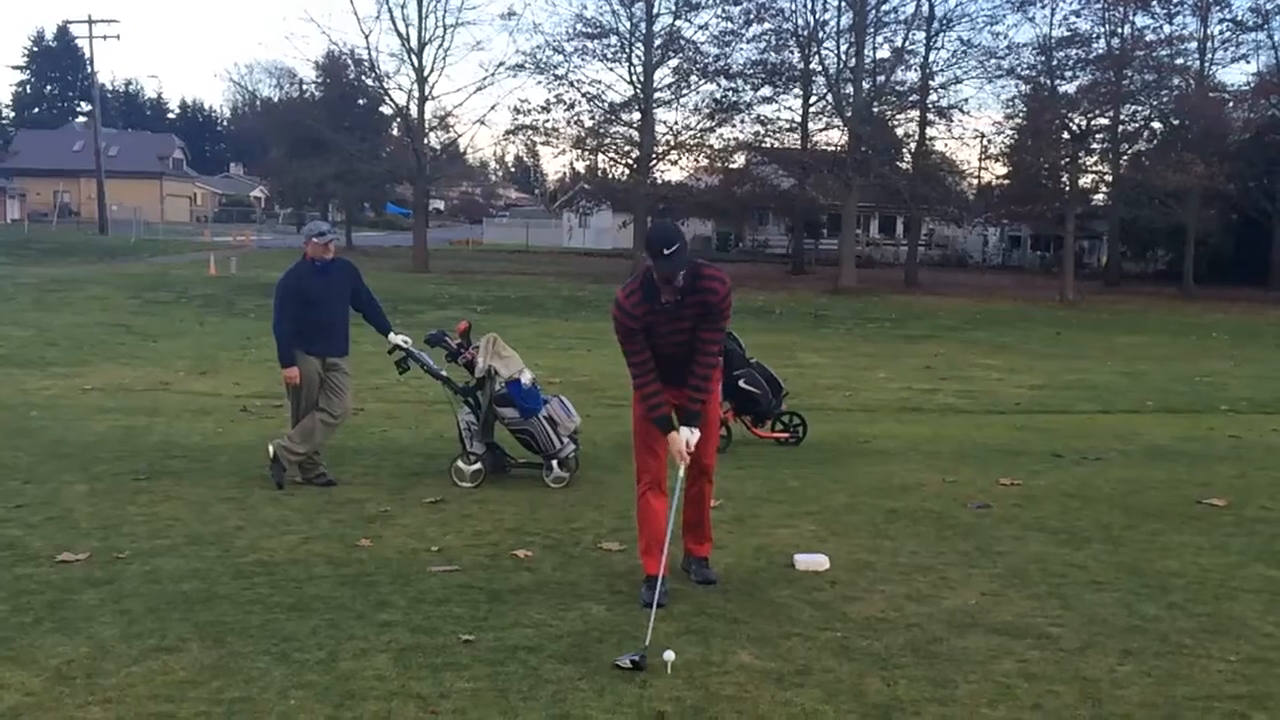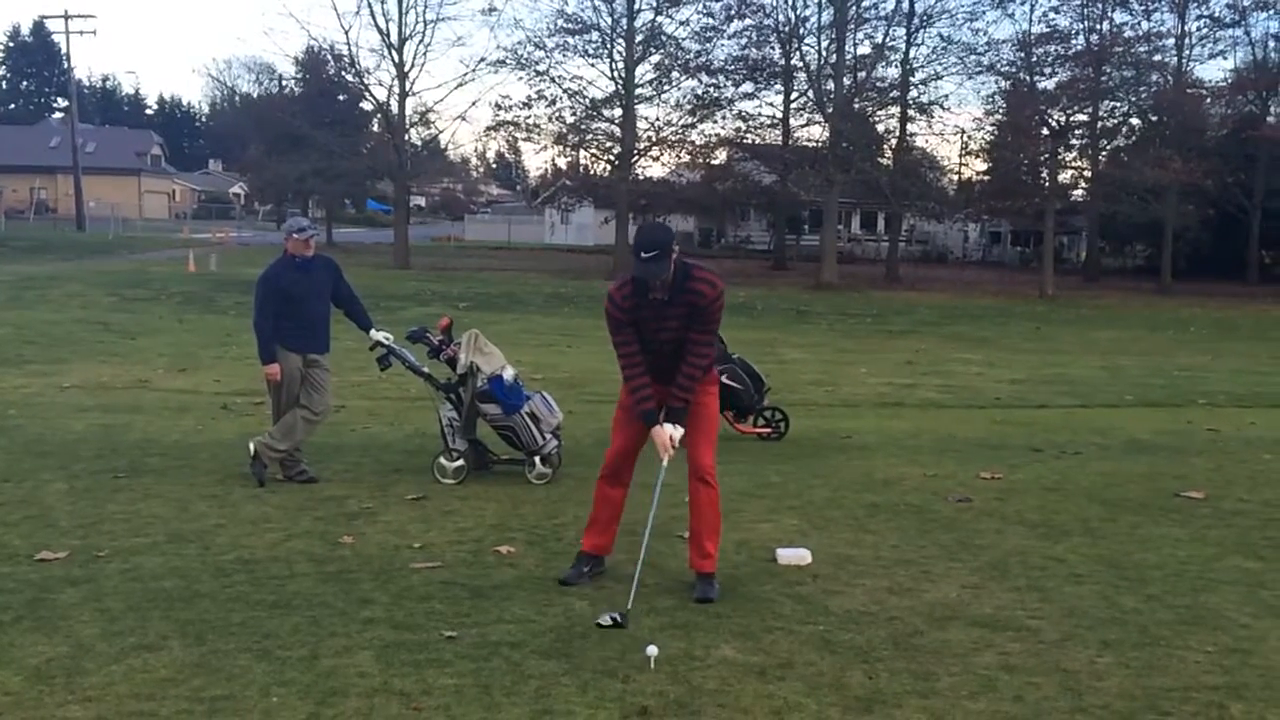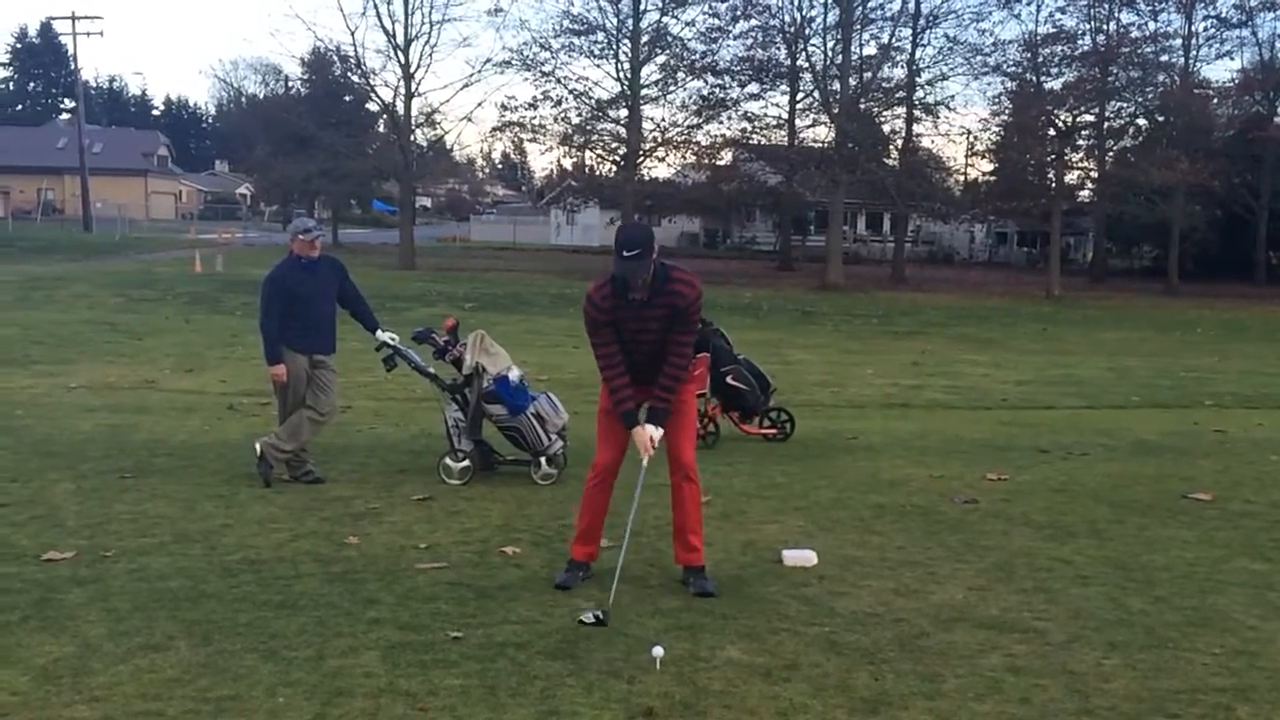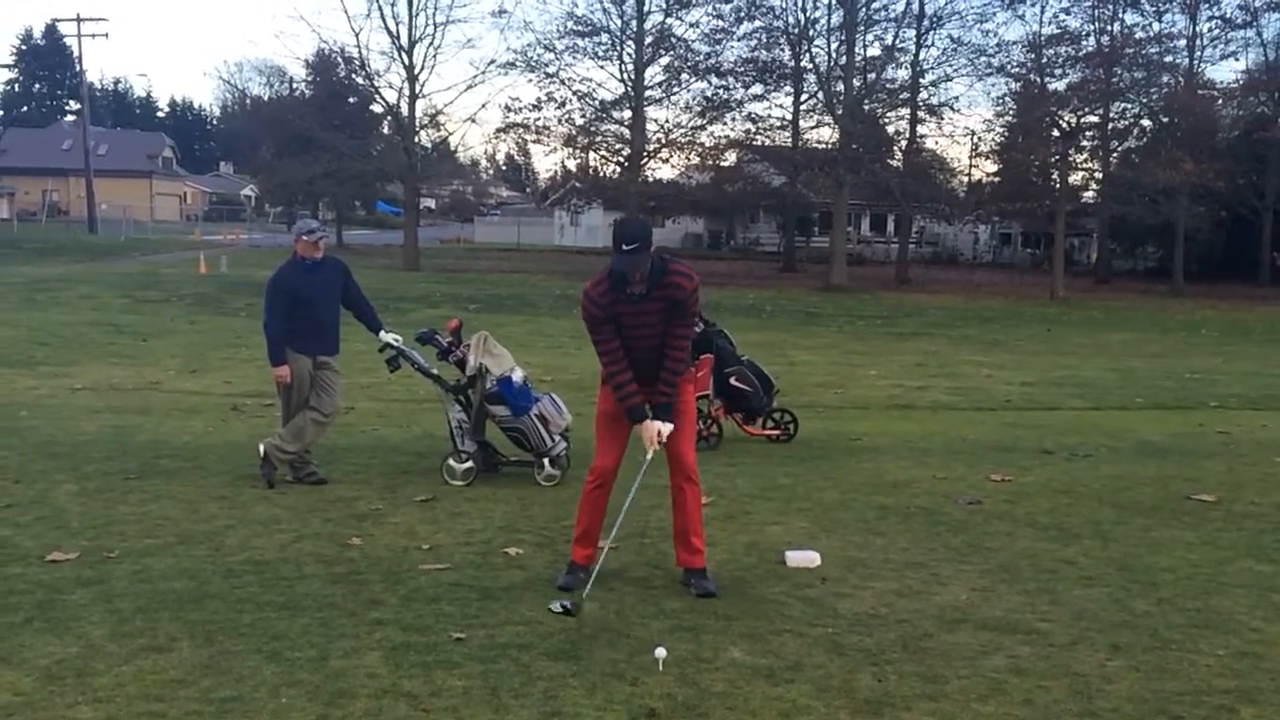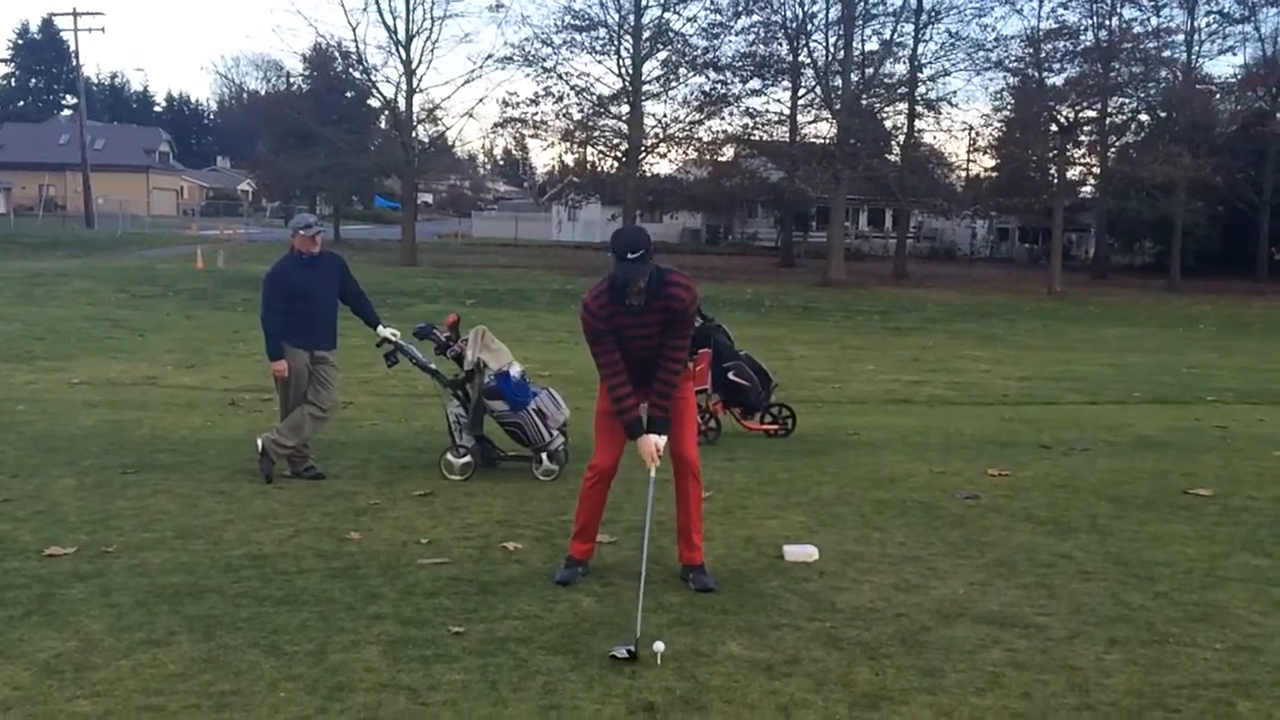
dt=1s
person 1, frame 1
left shoulder: (715, 285)
right shoulder: (628, 302)
left elbow: (707, 356)
right elbow: (643, 372)
left wrist: (692, 421)
right wrist: (668, 429)
left hip: (700, 381)
right hip: (653, 384)
left knee: (703, 467)
right knee: (651, 476)
left ankle: (696, 553)
right ankle: (653, 573)
person 1, frame 2
left shoulder: (707, 289)
right shoulder: (620, 297)
left elbow: (698, 356)
right elbow: (631, 364)
left wrist: (675, 417)
right wrist: (653, 423)
left hip: (696, 381)
right hip: (644, 381)
left knee: (702, 468)
right knee: (616, 462)
left ankle: (705, 571)
right ankle: (592, 554)
person 1, frame 3
left shoulder: (686, 290)
right shoulder: (599, 298)
left elbow: (678, 359)
right elbow: (610, 364)
left wrist: (657, 418)
right wrist: (632, 423)
left hip: (673, 382)
right hip: (622, 382)
left knee: (684, 465)
right knee: (604, 465)
left ankle: (693, 565)
right ankle: (581, 559)
person 1, frame 4
left shoulder: (683, 282)
right shoulder: (596, 295)
left elbow: (678, 349)
right elbow: (613, 361)
left wrist: (663, 411)
right wrist: (639, 418)
left hip: (673, 380)
right hip: (622, 383)
left knee: (685, 466)
right knee: (603, 468)
left ankle: (694, 566)
right ankle: (580, 560)
person 1, frame 5
left shoulder: (681, 292)
right shoulder: (596, 305)
left elbow: (674, 361)
right elbow: (613, 373)
left wrist: (659, 425)
right wrist: (638, 433)
left hip: (672, 380)
right hip: (621, 382)
left knee: (687, 461)
right knee: (602, 464)
left ankle: (693, 561)
right ankle: (578, 555)
person 2, frame 1
left shoulder: (346, 271)
right shoulder: (293, 278)
left elbow: (367, 303)
right elbow: (282, 324)
left wrist: (389, 333)
right wrist: (287, 364)
left hip: (335, 357)
right hip: (304, 356)
left knee: (337, 408)
right knee: (306, 415)
left ankle: (283, 452)
right ankle: (310, 469)
person 2, frame 2
left shoulder: (327, 267)
right shoulder: (274, 275)
left elbow: (348, 300)
right elbow: (262, 320)
left wrist: (370, 330)
right wrist: (268, 360)
left hip: (316, 353)
right hip: (285, 352)
left knee: (317, 407)
right knee: (287, 411)
left ankle: (264, 449)
right ankle: (292, 466)
person 2, frame 3
left shoulder: (333, 268)
right shoulder: (280, 276)
left elbow: (354, 301)
right elbow: (269, 321)
left wrist: (376, 330)
right wrist: (274, 361)
left hip: (322, 354)
right hip: (291, 353)
left knee: (323, 407)
right knee: (294, 412)
left ankle: (270, 450)
right ankle: (298, 466)
person 2, frame 4
left shoulder: (336, 269)
right shoulder: (284, 277)
left elbow: (358, 302)
right elbow: (272, 323)
left wrist: (380, 331)
right wrist: (278, 362)
left hip: (325, 355)
right hip: (295, 354)
left knee: (326, 408)
right knee: (297, 413)
left ankle: (274, 451)
right ankle: (301, 467)
person 2, frame 5
left shoulder: (334, 264)
right shoulder: (281, 272)
left elbow: (355, 297)
right elbow: (270, 317)
left wrist: (377, 326)
right wrist: (275, 356)
left hip: (323, 350)
right hip: (292, 349)
left knee: (324, 403)
right knee: (294, 408)
left ankle: (272, 446)
right ankle: (299, 461)
